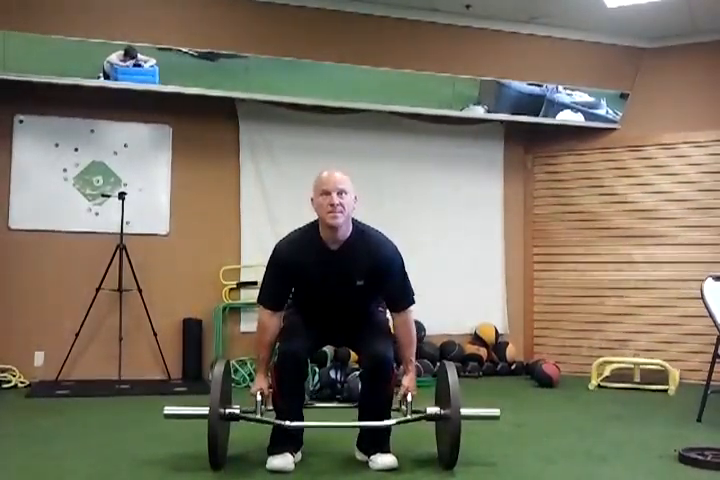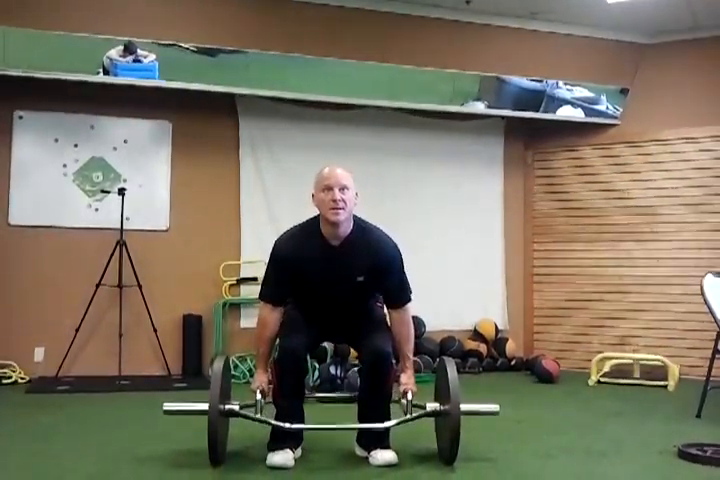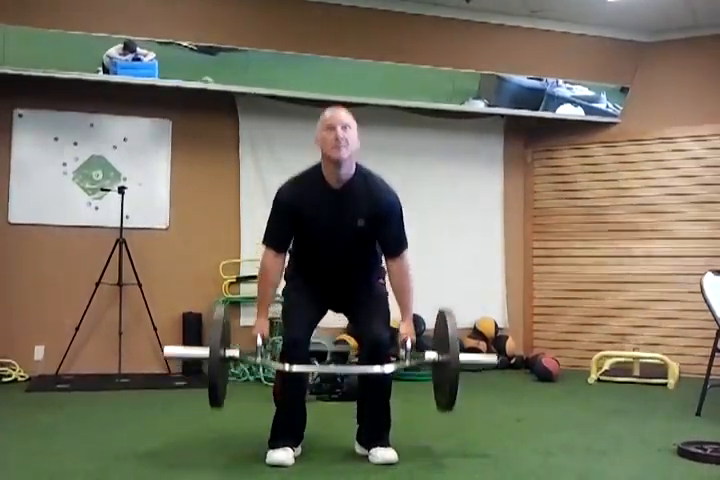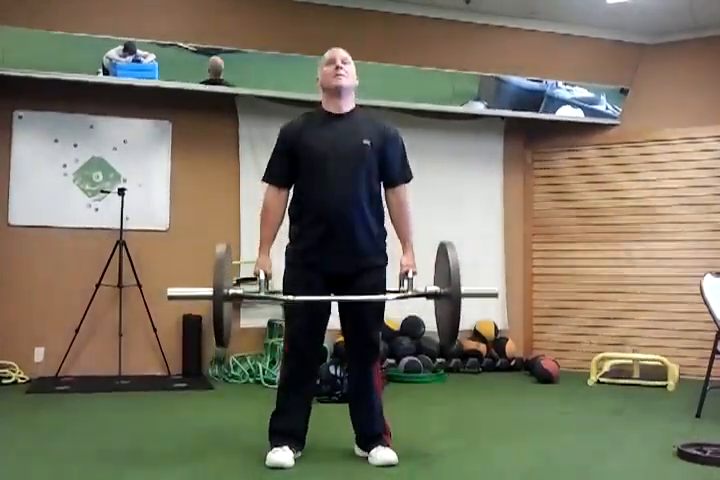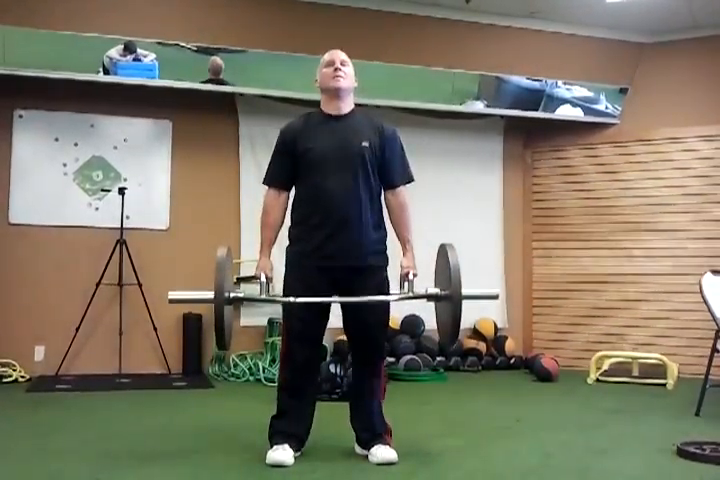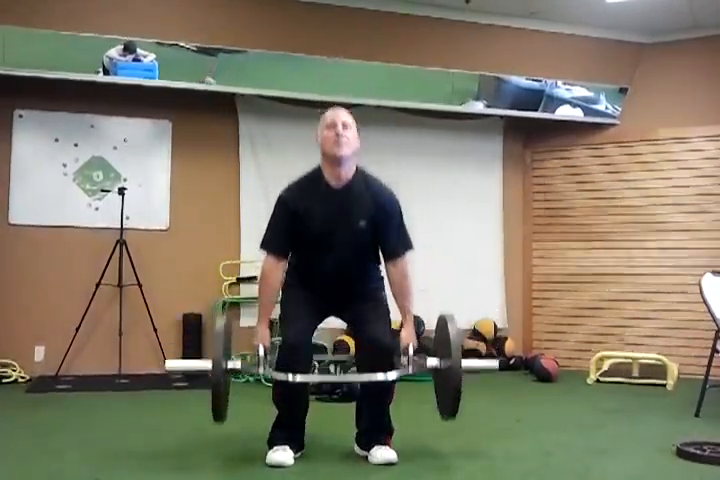
dt=0.4s
person 1, frame 1
left shoulder: (381, 249)
right shoulder: (290, 249)
left elbow: (402, 312)
right elbow: (270, 312)
left wrist: (410, 370)
right wrist: (261, 373)
left hip: (363, 318)
right hip: (308, 317)
left knee: (381, 358)
right knee: (289, 354)
left ankle: (374, 444)
right ankle: (285, 444)
person 1, frame 2
left shoulder: (380, 246)
right shoulder: (290, 245)
left elbow: (399, 309)
right elbow: (271, 308)
left wrist: (407, 368)
right wrist: (261, 368)
left hip: (361, 315)
right hip: (307, 313)
left knee: (380, 352)
right knee: (289, 351)
left ankle: (373, 440)
right ankle: (286, 440)
person 1, frame 3
left shoulder: (380, 195)
right shoulder: (293, 193)
left elbow: (397, 259)
right elbow: (273, 256)
left wrist: (407, 319)
right wrist: (262, 316)
left hip: (363, 282)
right hip: (307, 282)
left knee: (378, 342)
right knee: (293, 343)
left ankle: (374, 438)
right ankle: (286, 439)
person 1, frame 4
left shoulder: (381, 133)
right shoulder: (296, 131)
left elbow: (397, 193)
right elbow: (276, 193)
left wrist: (407, 249)
right wrist: (264, 252)
left hip: (366, 260)
right hip: (306, 260)
left knee: (365, 350)
right knee: (300, 349)
left ankle: (372, 439)
right ankle: (286, 439)
person 1, frame 5
left shoulder: (380, 132)
right shoulder: (296, 132)
left elbow: (396, 194)
right elbow: (276, 196)
left wrist: (407, 251)
right wrist: (264, 254)
left hip: (367, 259)
right hip: (307, 259)
left knee: (369, 349)
right knee: (300, 350)
left ankle: (372, 436)
right ankle: (286, 438)
person 1, frame 6
left shoulder: (380, 197)
right shoulder: (295, 197)
left elbow: (396, 263)
right elbow: (275, 262)
left wrist: (408, 324)
right wrist: (263, 324)
left hip: (362, 288)
right hip: (305, 287)
left knee: (381, 347)
right knee: (293, 346)
left ankle: (374, 438)
right ankle: (285, 439)
